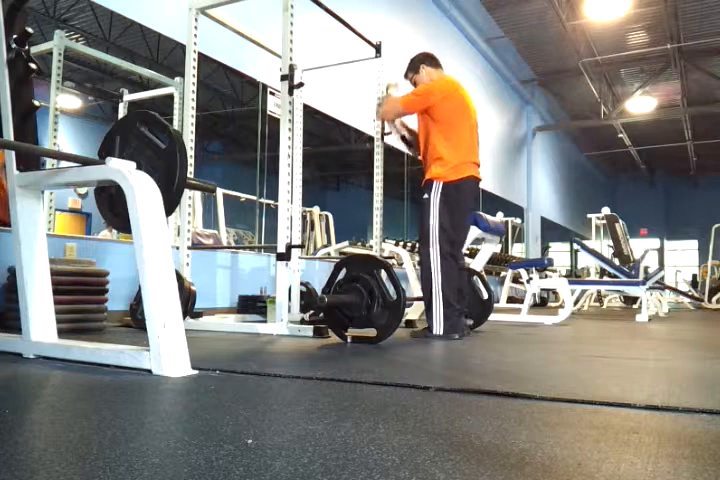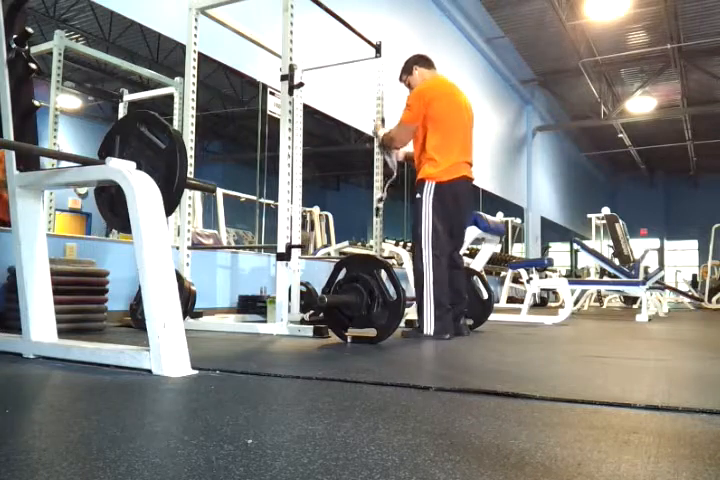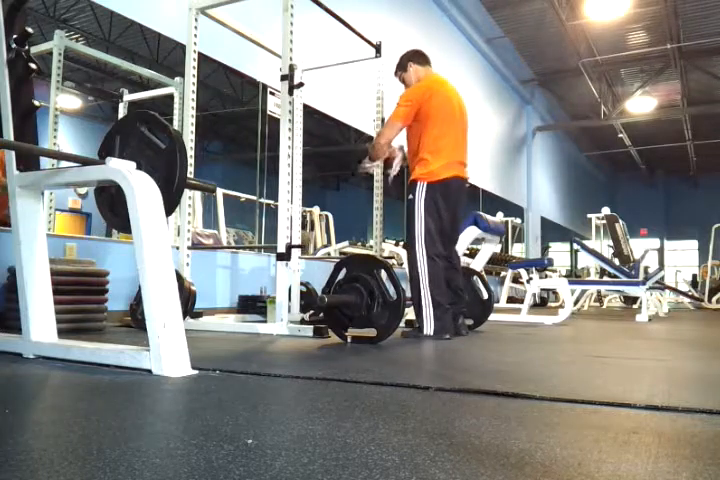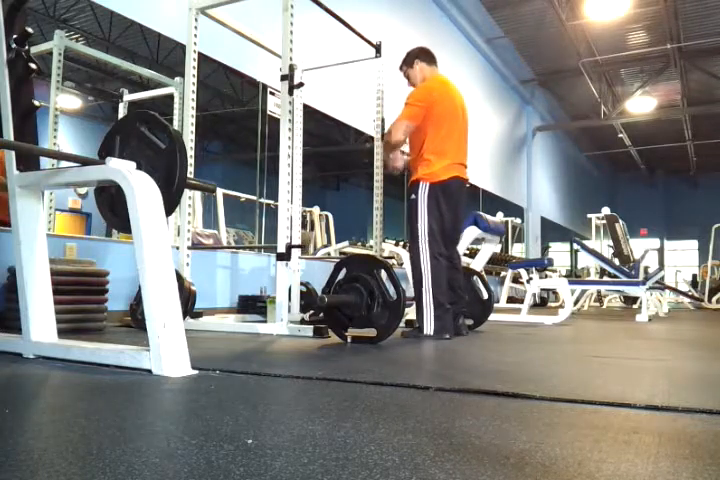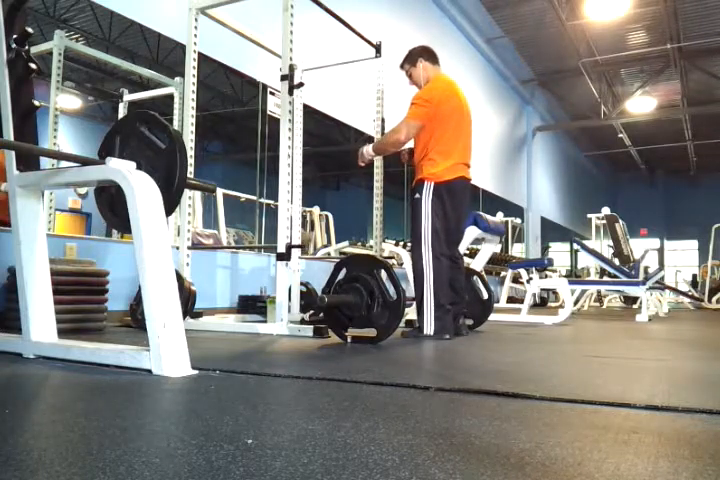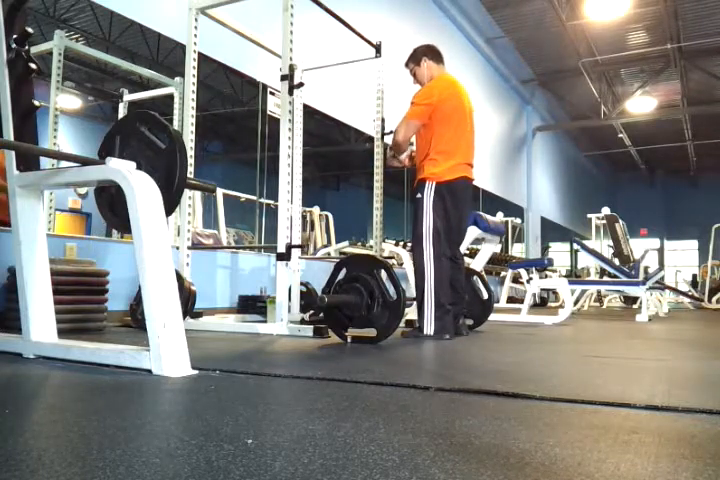
dt=0.5s
person 1, frame 1
left shoulder: (434, 89)
right shoulder: (458, 93)
left elbow: (385, 112)
left wrist: (390, 94)
right wrist: (403, 129)
left hip: (446, 180)
right hip: (465, 179)
left knee: (435, 252)
right knee: (450, 251)
left ankle: (442, 324)
right ankle: (455, 319)
person 1, frame 2
left shoulder: (424, 92)
right shoulder: (459, 95)
left elbow: (399, 138)
left wrist: (382, 137)
right wrist: (407, 155)
left hip: (438, 181)
right hip: (460, 179)
left knee: (429, 251)
right knee: (449, 251)
left ankle: (434, 324)
right ankle: (456, 319)
person 1, frame 3
left shoulder: (419, 92)
right shoulder: (452, 93)
left elbow: (385, 138)
left wrist: (373, 159)
right wrist: (402, 154)
left hip: (431, 180)
right hip: (455, 178)
left knee: (425, 251)
right knee: (445, 250)
left ankle: (433, 324)
right ankle: (455, 319)
person 1, frame 4
left shoulder: (425, 92)
right shoulder: (454, 93)
left elbow: (396, 136)
left wrist: (390, 151)
right wrist: (406, 158)
left hip: (432, 181)
right hip: (454, 179)
left knee: (428, 251)
right knee: (446, 250)
left ankle: (434, 324)
right ankle: (455, 319)
person 1, frame 5
left shoulder: (432, 92)
right shoulder: (455, 92)
left elbow: (400, 136)
left wrist: (369, 150)
right wrist: (415, 154)
left hip: (437, 181)
right hip: (457, 179)
left knee: (429, 251)
right knee: (448, 251)
left ankle: (433, 324)
right ankle: (454, 319)
person 1, frame 6
left shoulder: (432, 90)
right shoulder: (459, 91)
left elbow: (402, 135)
left wrist: (396, 154)
right wrist: (414, 155)
left hip: (438, 181)
right hip: (459, 179)
left knee: (430, 251)
right knee: (450, 251)
left ankle: (434, 324)
right ankle: (455, 319)
